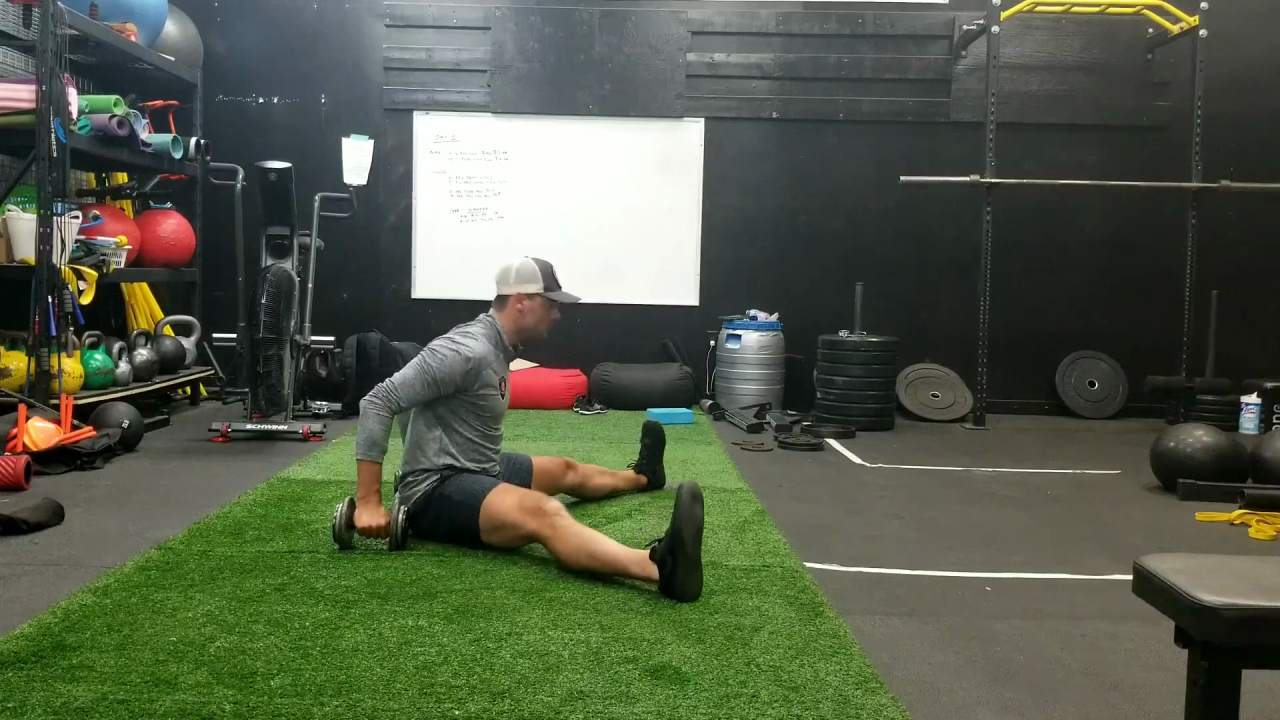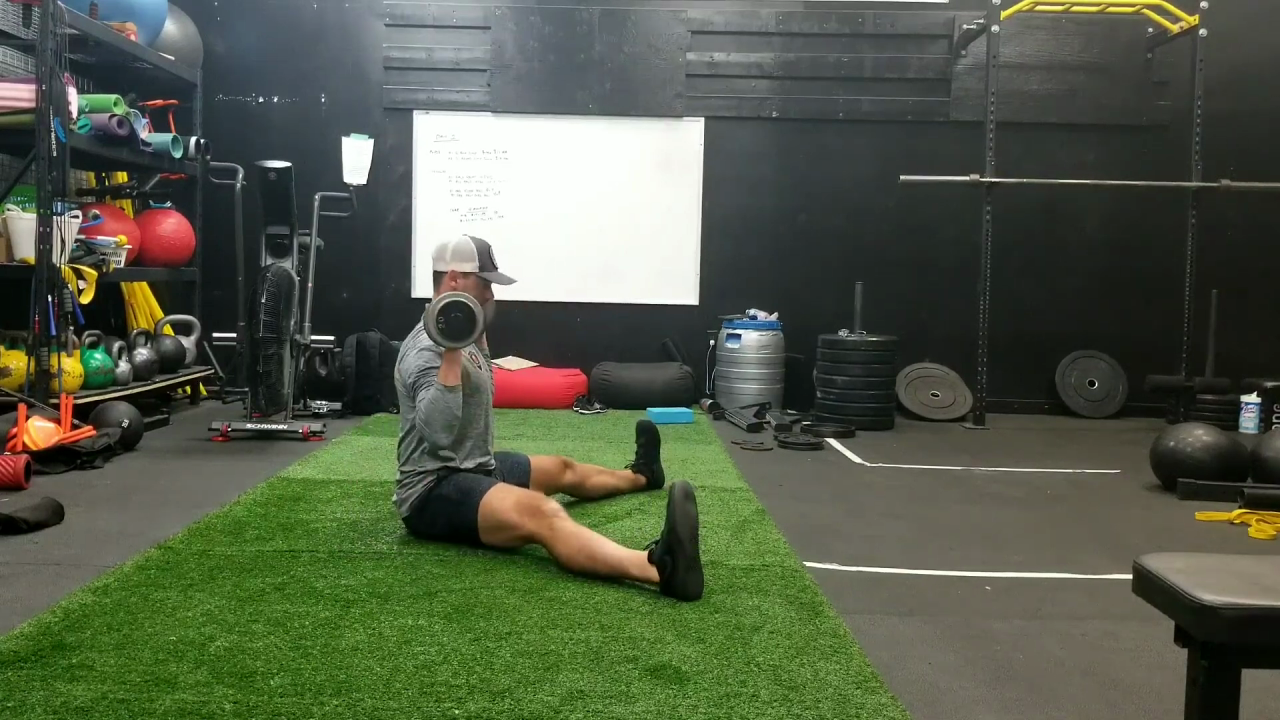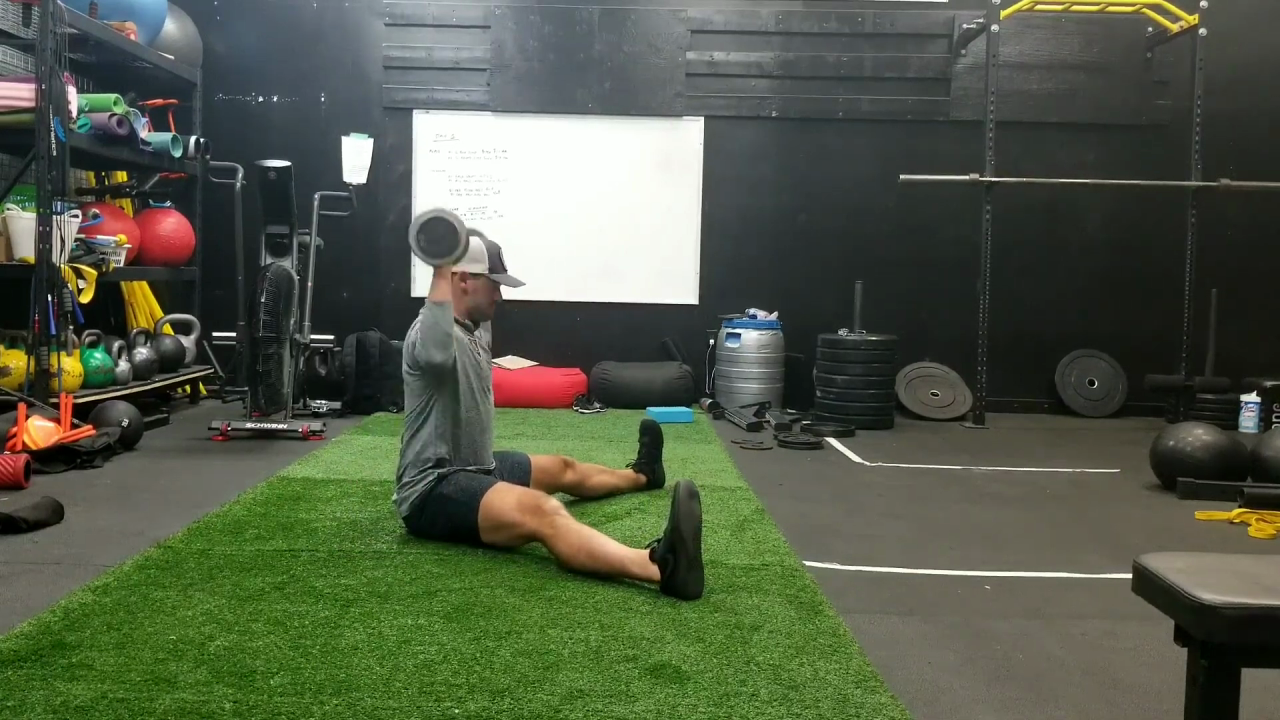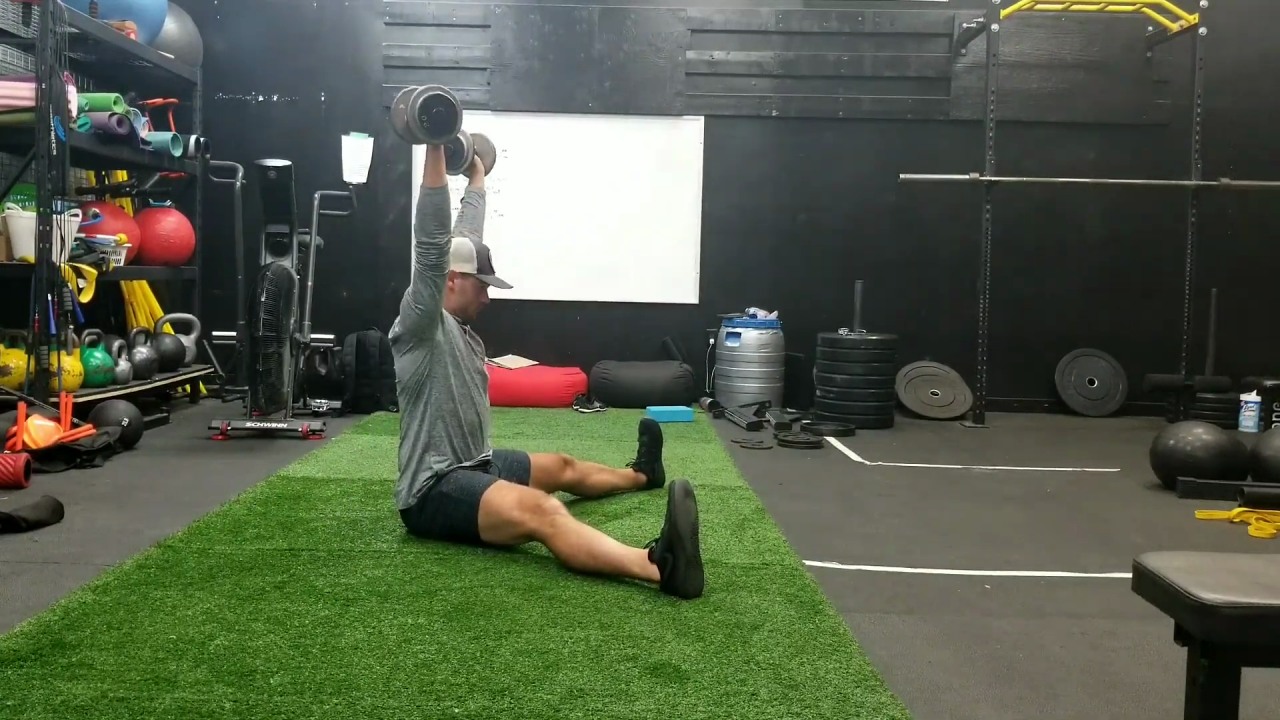
dt=1s
person 1, frame 1
left shoulder: (496, 348)
right shoulder: (467, 351)
right elbow: (376, 402)
right wrist: (369, 501)
right hip: (437, 491)
left knee: (564, 470)
right knee: (543, 514)
left ankle: (642, 476)
right ankle: (660, 566)
person 1, frame 2
right shoulder: (428, 347)
left elbow: (478, 393)
right elbow: (438, 432)
left wrist: (477, 337)
right wrist: (452, 352)
right hip: (432, 491)
left knee: (562, 469)
right knee: (540, 514)
left ankle: (641, 475)
right ankle: (660, 567)
person 1, frame 3
left shoulder: (464, 329)
right shoulder: (429, 333)
right elbow: (437, 355)
left wrist: (470, 249)
right wrist: (442, 269)
left hip: (474, 468)
right hip: (434, 491)
left knee: (563, 469)
right knee: (542, 513)
left ankle: (641, 475)
right ankle: (661, 567)
person 1, frame 4
left shoulder: (451, 323)
right shoulder: (421, 324)
left elbow: (465, 239)
right elbow: (432, 243)
left wrist: (476, 176)
right wrist: (434, 148)
left hip: (473, 466)
right hip: (434, 489)
left knee: (563, 468)
right knee: (540, 512)
left ankle: (641, 474)
right ankle: (660, 566)
